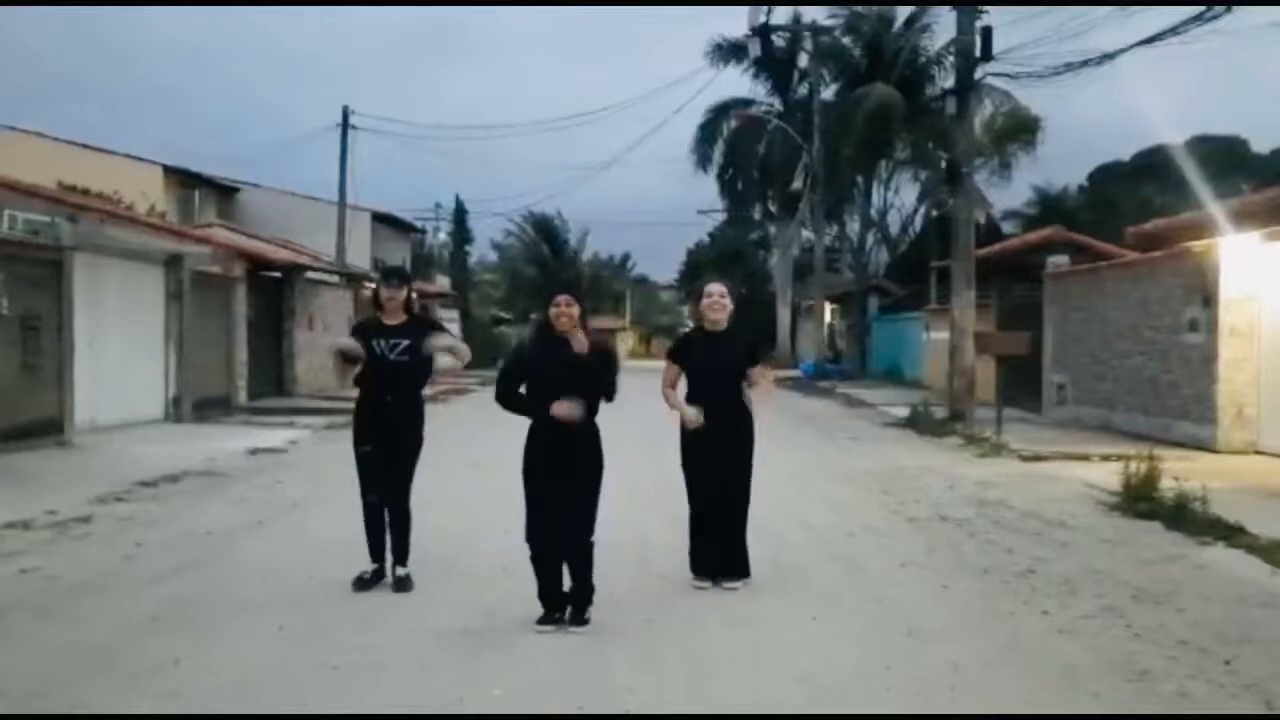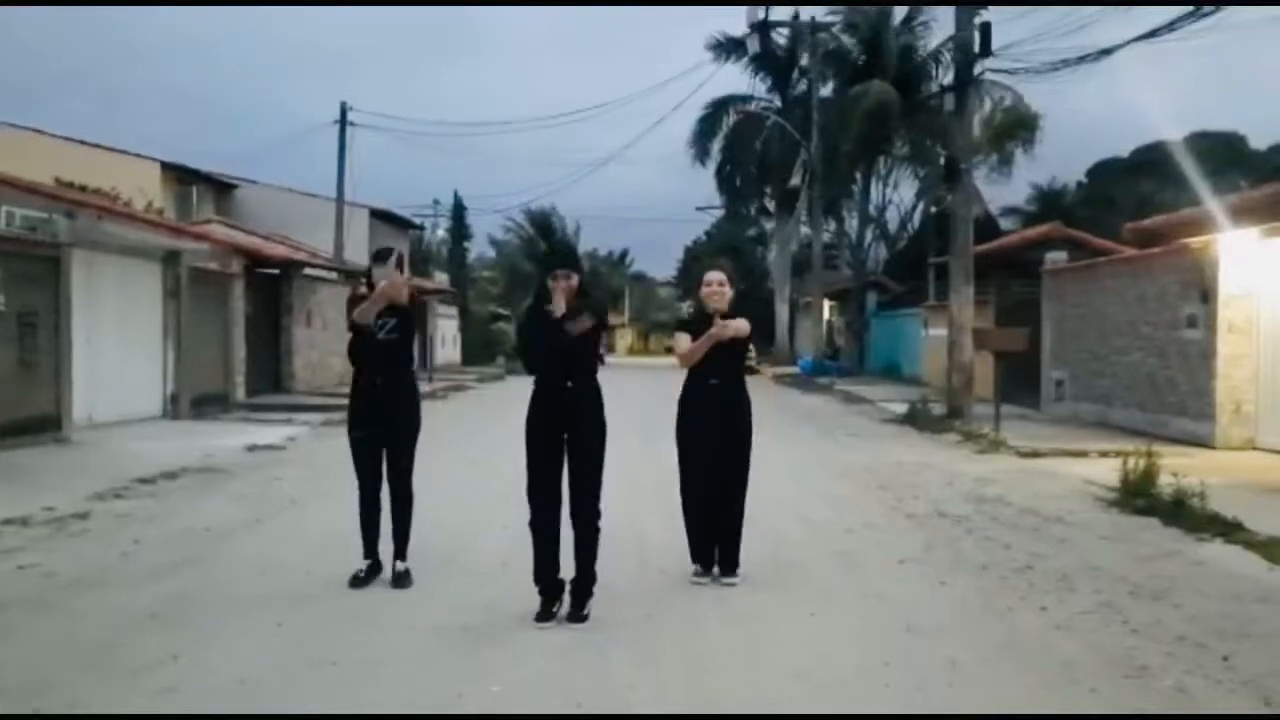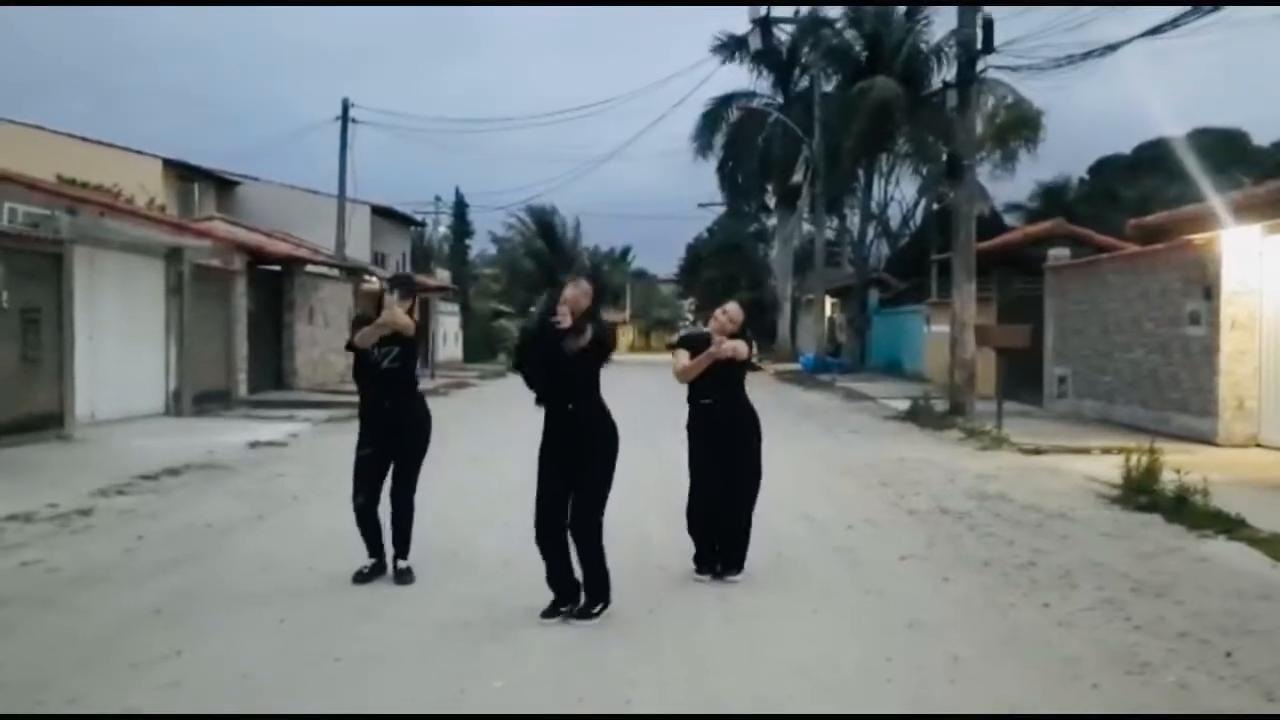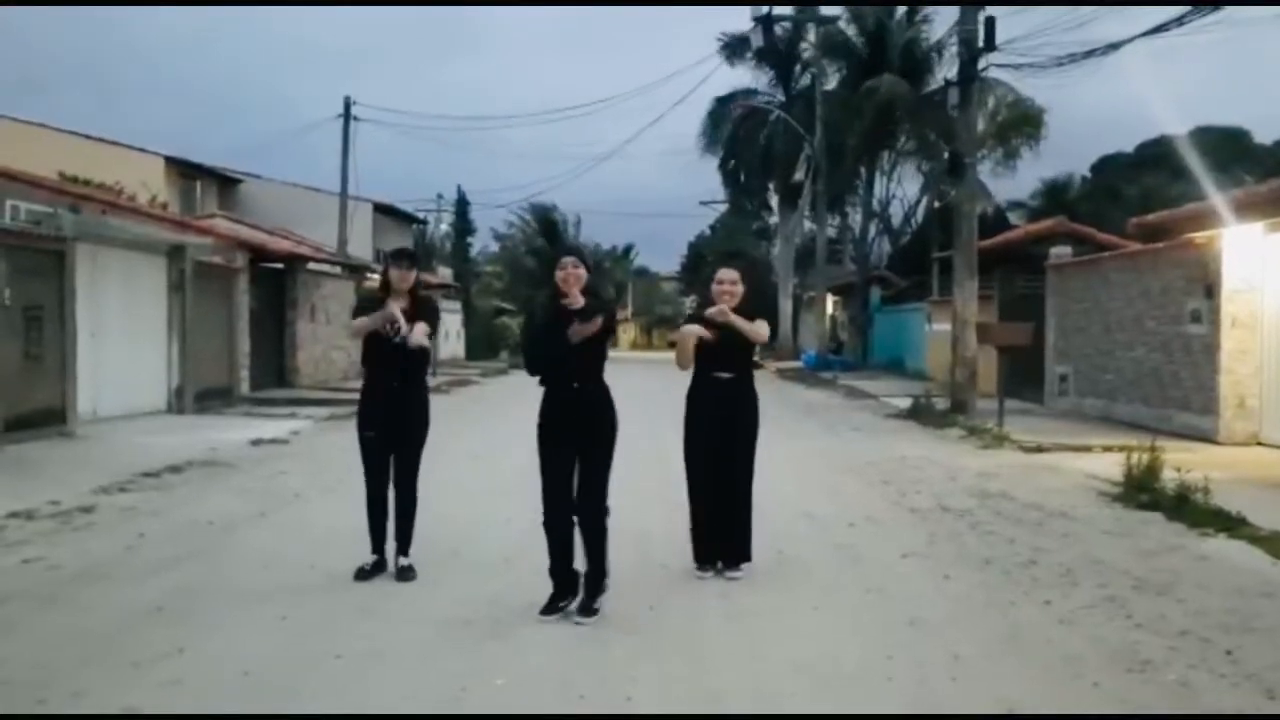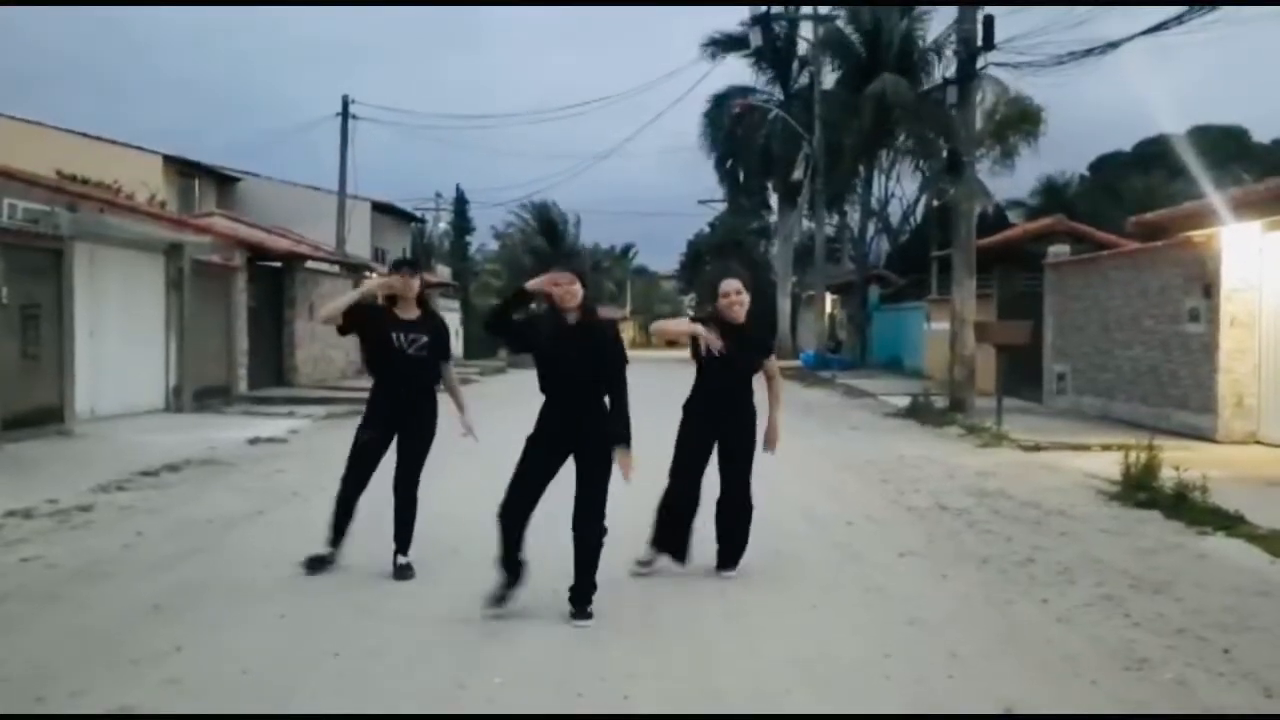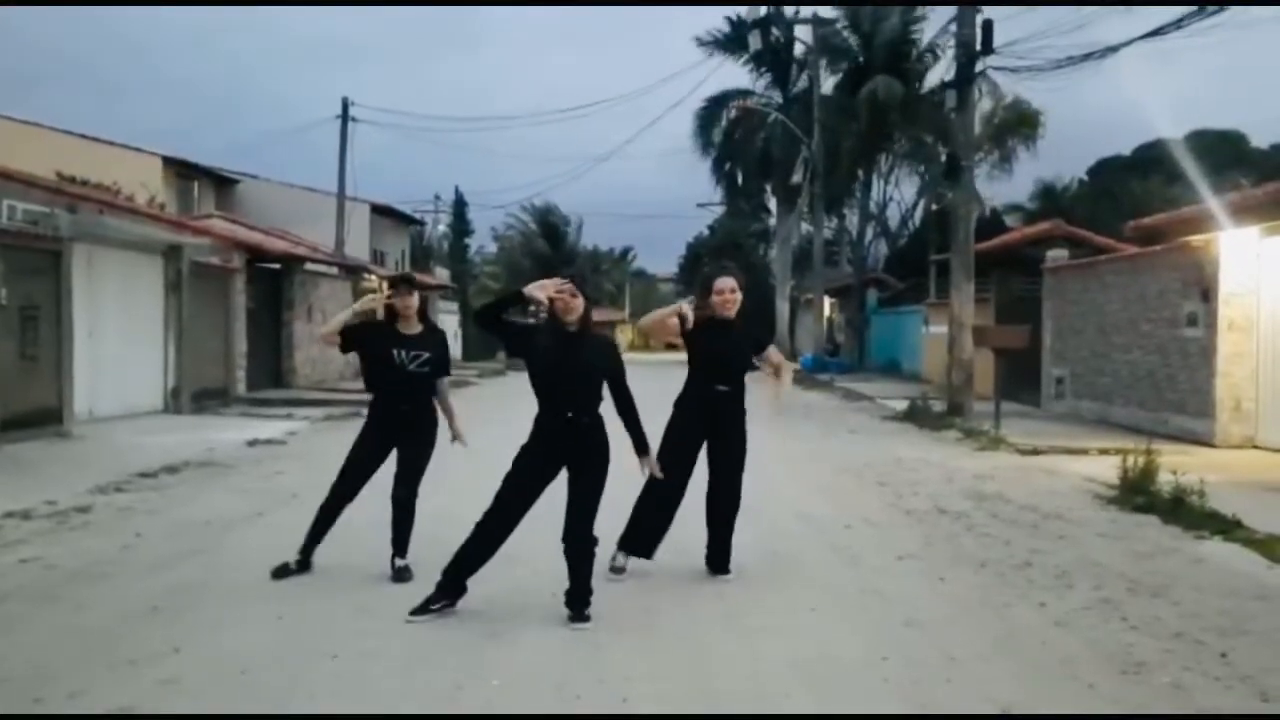
dt=0.4s
person 1, frame 1
left shoulder: (598, 351)
right shoulder: (530, 350)
left elbow: (606, 391)
right elbow: (504, 394)
left wrist: (586, 356)
right wrist: (548, 408)
left hip: (583, 448)
right hip: (542, 448)
left knee: (577, 533)
right knee: (541, 531)
left ankle: (580, 603)
right ankle: (552, 602)
person 1, frame 2
left shoulder: (590, 310)
right shoulder: (534, 315)
left elbow: (591, 331)
right elbow: (532, 361)
left wrist: (564, 313)
right wrist: (564, 329)
left hip: (585, 409)
right hip: (545, 409)
left knee: (585, 505)
right knee: (542, 504)
left ankle: (581, 595)
right ankle: (548, 593)
person 1, frame 3
left shoulder: (594, 332)
right shoulder: (538, 331)
left elbow: (599, 345)
right elbow: (532, 375)
left wrist: (574, 329)
right wrist: (565, 345)
left hip: (595, 432)
right hip: (557, 431)
left knee: (584, 521)
right knee: (548, 522)
left ankle: (598, 595)
right ankle: (565, 592)
person 1, frame 4
left shoulder: (598, 310)
right shoulder: (542, 317)
left elbow: (603, 323)
right elbow: (534, 365)
left wrist: (581, 306)
right wrist: (568, 338)
left hip: (595, 409)
right hip: (555, 411)
left knee: (591, 502)
right knee: (555, 504)
left ankle: (594, 587)
right ankle: (563, 587)
person 1, frame 5
left shoulder: (603, 330)
right shoulder: (539, 326)
left elbow: (618, 387)
right elbow: (493, 325)
left wrist: (622, 442)
right wrist: (527, 290)
left hip: (595, 428)
right hip: (553, 423)
left knee: (589, 519)
right knee: (514, 507)
left ankle: (582, 597)
right ankle: (511, 574)
person 1, frame 6
left shoulder: (603, 347)
right shoulder: (536, 338)
left elbow: (622, 397)
right elbow: (484, 317)
left wrist: (642, 449)
right wrist: (525, 294)
left hip: (589, 441)
right hip: (547, 436)
left knee: (579, 531)
right knee: (500, 514)
left ankle: (579, 602)
right ankle: (449, 588)
person 2, frame 1
left shoulder: (422, 326)
right shoulder: (365, 328)
left elbow: (465, 356)
left wrist: (449, 344)
right wrist: (343, 351)
left hip: (407, 419)
right hip: (370, 420)
left knee: (398, 496)
right knee: (372, 497)
left ankle: (401, 566)
right ankle: (376, 565)
person 2, frame 2
left shoulder: (405, 300)
right shoulder: (360, 300)
left elbow: (401, 295)
right elbow: (360, 318)
left wrist: (395, 285)
right wrist: (377, 293)
left hip: (401, 402)
right hip: (364, 401)
left knee: (400, 482)
right knee: (368, 485)
left ankle: (400, 560)
right ankle: (370, 559)
person 2, frame 3
left shoulder: (410, 329)
right shoulder: (365, 324)
left elbow: (406, 327)
right elbow: (360, 340)
left wrist: (396, 320)
right wrist: (381, 324)
left hip: (411, 423)
right hip: (374, 423)
left knee: (402, 495)
right knee: (363, 499)
left ankle: (401, 559)
right ankle: (376, 558)
person 2, frame 4
left shoulder: (425, 305)
right shoulder: (370, 304)
left elbow: (423, 329)
right elbow: (356, 329)
left wrist: (418, 337)
right wrist: (385, 314)
left hip: (412, 402)
right hip: (374, 402)
left knee: (406, 481)
right knee: (375, 482)
left ankle: (403, 555)
right ankle: (377, 554)
person 2, frame 5
left shoulder: (434, 322)
right shoulder: (374, 314)
left elbow: (446, 370)
right elbow: (325, 316)
left wrist: (462, 410)
right wrist: (364, 290)
left hip: (421, 409)
right hip: (383, 406)
left knee: (406, 484)
right knee: (353, 479)
left ankle: (402, 554)
right ankle: (332, 548)
person 2, frame 6
left shoulder: (436, 337)
right shoulder: (375, 333)
left elbow: (440, 384)
right elbow: (325, 335)
left wrist: (453, 422)
right wrist: (359, 308)
left hip: (420, 426)
right hip: (381, 421)
left knee: (404, 494)
right knee: (342, 489)
left ankle: (400, 558)
right ankle: (304, 556)
person 3, frame 1
left shoulder: (744, 343)
right shoulder: (687, 343)
left elbow: (760, 383)
right elbow: (668, 387)
left wrist: (753, 397)
right wrist: (682, 409)
left hip: (736, 430)
right hip: (698, 430)
left knee: (734, 497)
right knee: (702, 497)
left ankle: (731, 568)
right ankle: (704, 567)
person 3, frame 2
left shoulder: (739, 321)
right shoulder: (689, 324)
left elbow: (739, 329)
right elbow: (684, 358)
left wrist: (725, 328)
right wrist: (711, 335)
left hip: (733, 409)
right hip: (695, 409)
left knee: (731, 486)
right knee: (697, 486)
left ankle: (729, 562)
right ankle: (702, 560)
person 3, frame 3
left shoulder: (740, 344)
right shoulder: (688, 342)
left elbow: (738, 350)
right elbow: (681, 374)
left wrist: (726, 348)
right wrist: (710, 354)
left hip: (739, 427)
right hip: (703, 426)
left knee: (738, 495)
right knee: (704, 495)
left ankle: (731, 562)
right ankle: (706, 560)
person 3, frame 4
left shoulder: (749, 320)
right shoulder: (697, 319)
left elbow: (761, 335)
right elbow: (684, 364)
left wrist: (730, 317)
right wrist: (686, 337)
left hip: (740, 404)
right hip: (703, 403)
left knee: (736, 479)
right knee: (703, 480)
left ankle: (733, 556)
right ankle: (705, 556)
person 3, frame 5
left shoulder: (759, 336)
right shoulder: (704, 329)
left elbow: (773, 377)
right elbow: (657, 328)
left wrist: (773, 420)
right wrist: (695, 329)
left hip: (740, 418)
right hip: (701, 414)
left knee: (737, 491)
right knee: (683, 482)
left ankle: (728, 557)
right ankle: (662, 547)
person 3, frame 6
left shoulder: (750, 335)
right shoulder: (695, 326)
left elbow: (781, 365)
right elbow: (645, 325)
left wrist: (783, 379)
right wrist: (679, 308)
left hip: (731, 416)
right hip: (691, 411)
left knee: (726, 491)
right knee: (665, 480)
left ankle: (719, 560)
right ankle: (627, 548)
